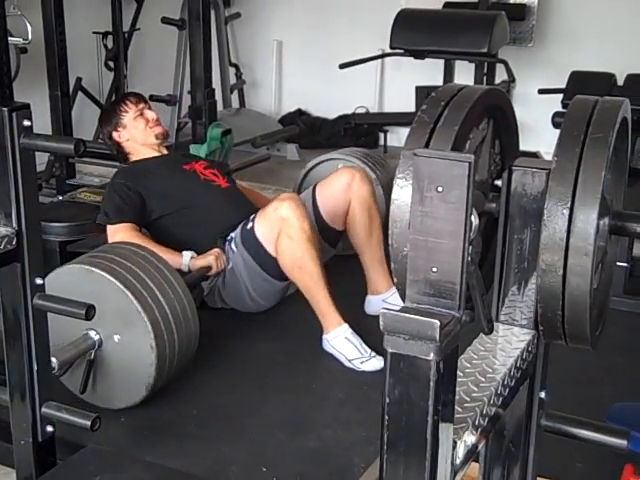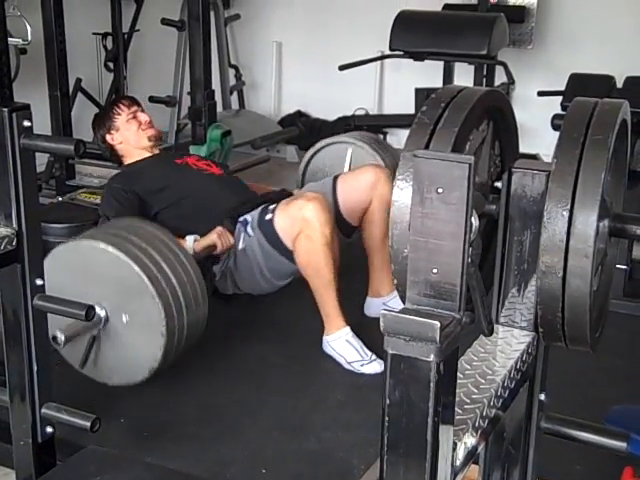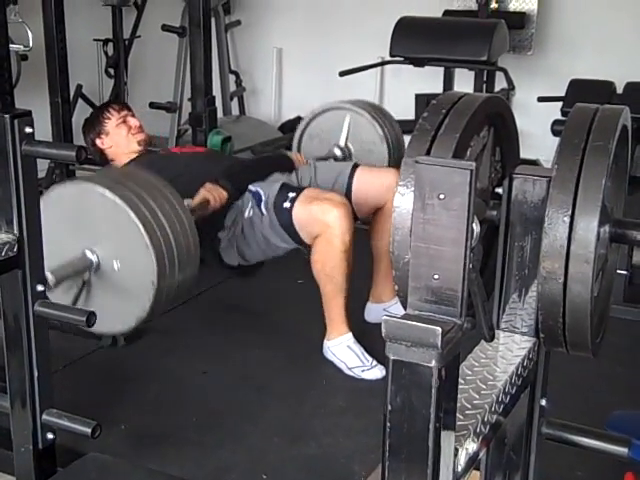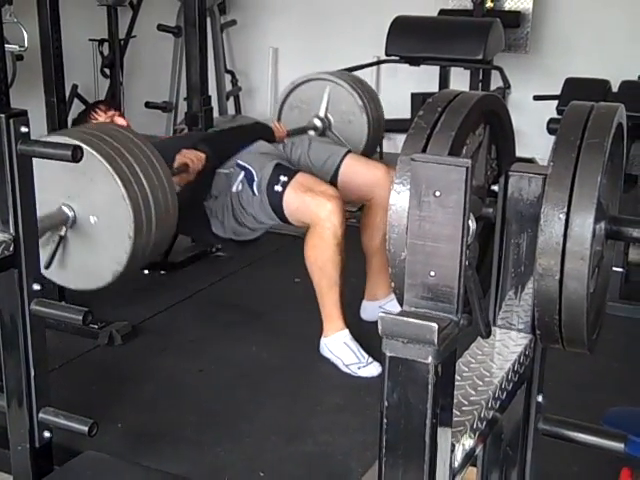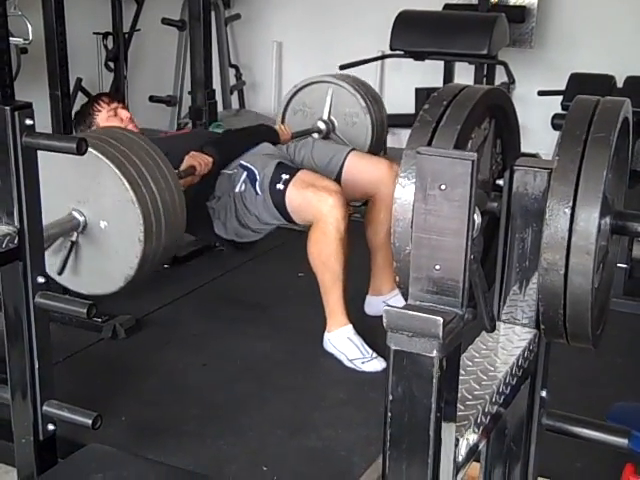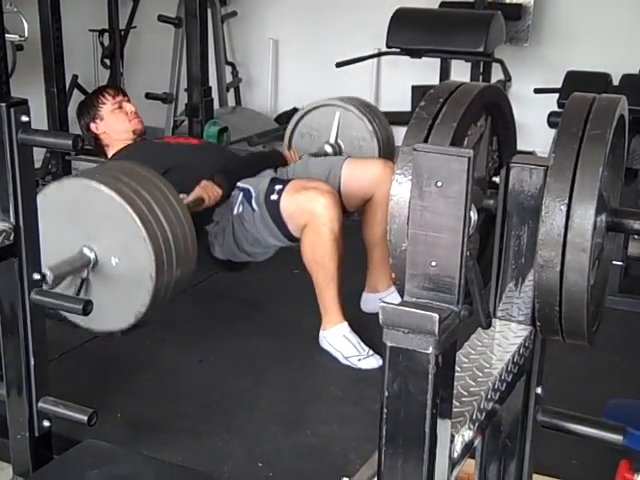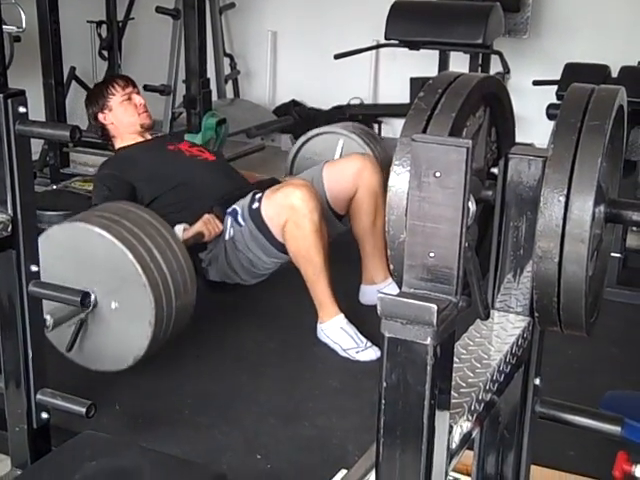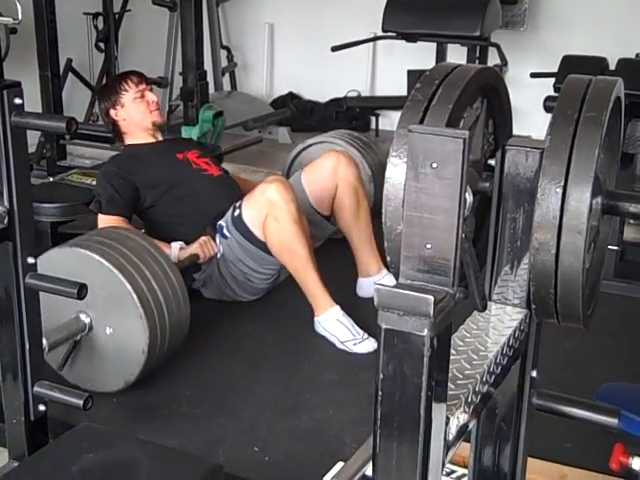
dt=0.3s
person 1, frame 1
left shoulder: (191, 160)
right shoulder: (128, 182)
right elbow: (122, 241)
left wrist: (294, 214)
right wrist: (188, 261)
left hip: (277, 251)
right hip: (230, 266)
left knee: (351, 181)
right knee: (287, 210)
left ankle: (382, 295)
right ankle: (336, 332)
person 1, frame 2
left shoulder: (184, 157)
right shoulder: (124, 186)
left wrist: (287, 195)
right wrist: (192, 243)
left hip: (267, 219)
right hip: (238, 246)
left knee: (375, 179)
right knee: (311, 209)
left ankle: (383, 297)
right ankle: (336, 334)
person 1, frame 3
left shoulder: (171, 158)
left wrist: (291, 161)
right wrist: (195, 202)
right hip: (244, 211)
left knee: (393, 183)
right knee: (334, 216)
left ankle: (383, 301)
right ankle: (338, 339)
person 1, frame 4
left shoulder: (156, 151)
left wrist: (271, 131)
right hip: (233, 177)
left knee: (382, 180)
right knee: (327, 208)
left ankle: (378, 298)
right ankle: (334, 336)
person 1, frame 5
left shoulder: (159, 146)
left wrist: (274, 133)
right wrist: (183, 174)
right hip: (235, 183)
left knee: (385, 174)
right knee: (329, 202)
left ankle: (383, 293)
right ankle: (338, 331)
person 1, frame 6
left shoulder: (163, 146)
left wrist: (282, 157)
right wrist: (188, 201)
right hip: (235, 207)
left knee: (382, 174)
right knee: (321, 203)
left ankle: (379, 290)
right ankle: (333, 329)
person 1, frame 7
left shoulder: (174, 142)
right shoulder: (114, 172)
left wrist: (273, 184)
right wrist: (182, 231)
left hip: (255, 208)
right hip: (225, 238)
left knee: (360, 167)
right knee: (297, 197)
left ankle: (377, 284)
right ankle: (331, 322)
person 1, frame 8
left shoulder: (185, 146)
right shoulder: (120, 170)
right wrist: (176, 251)
left hip: (265, 232)
right hip: (221, 258)
left knee: (336, 164)
right knee: (274, 192)
left ankle: (373, 276)
right ankle: (327, 314)
